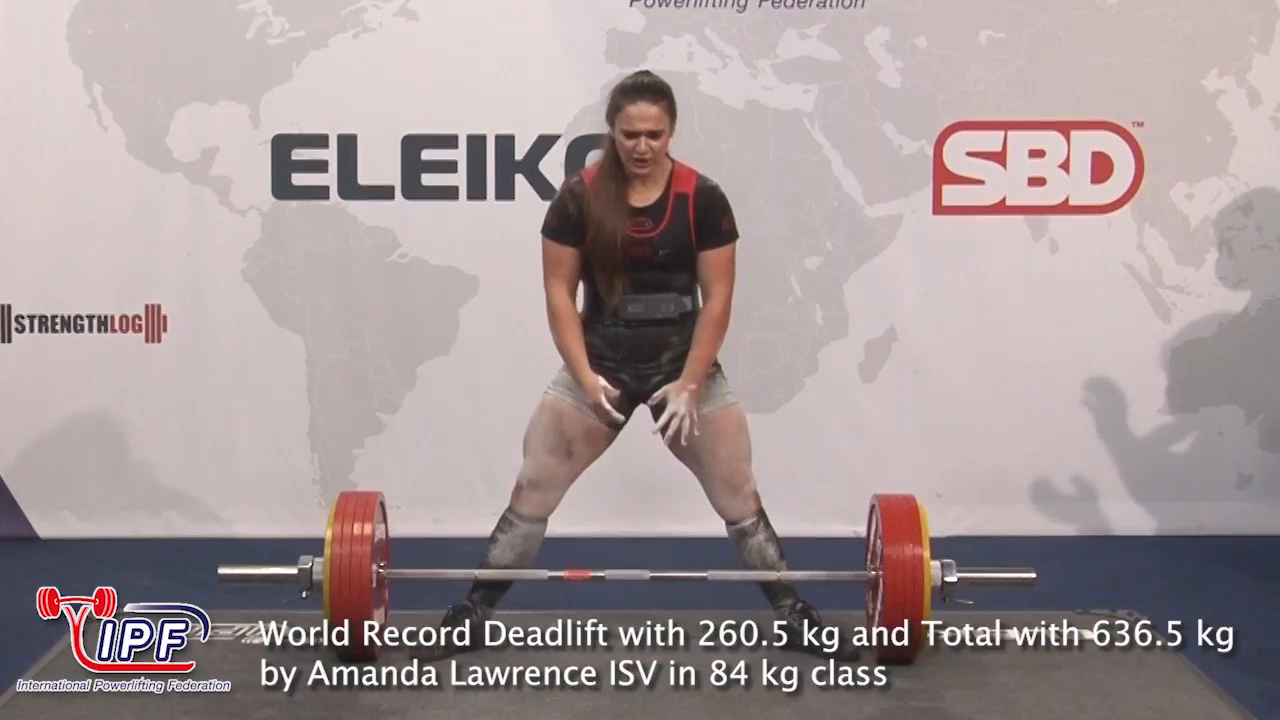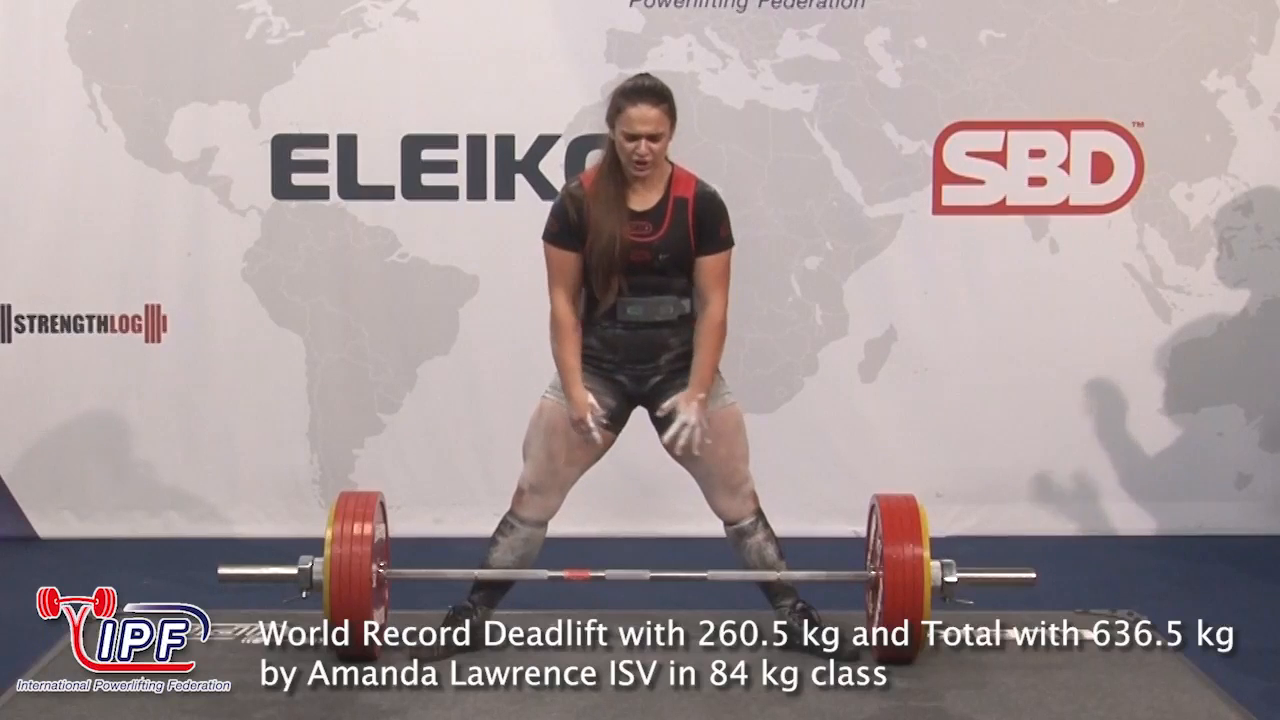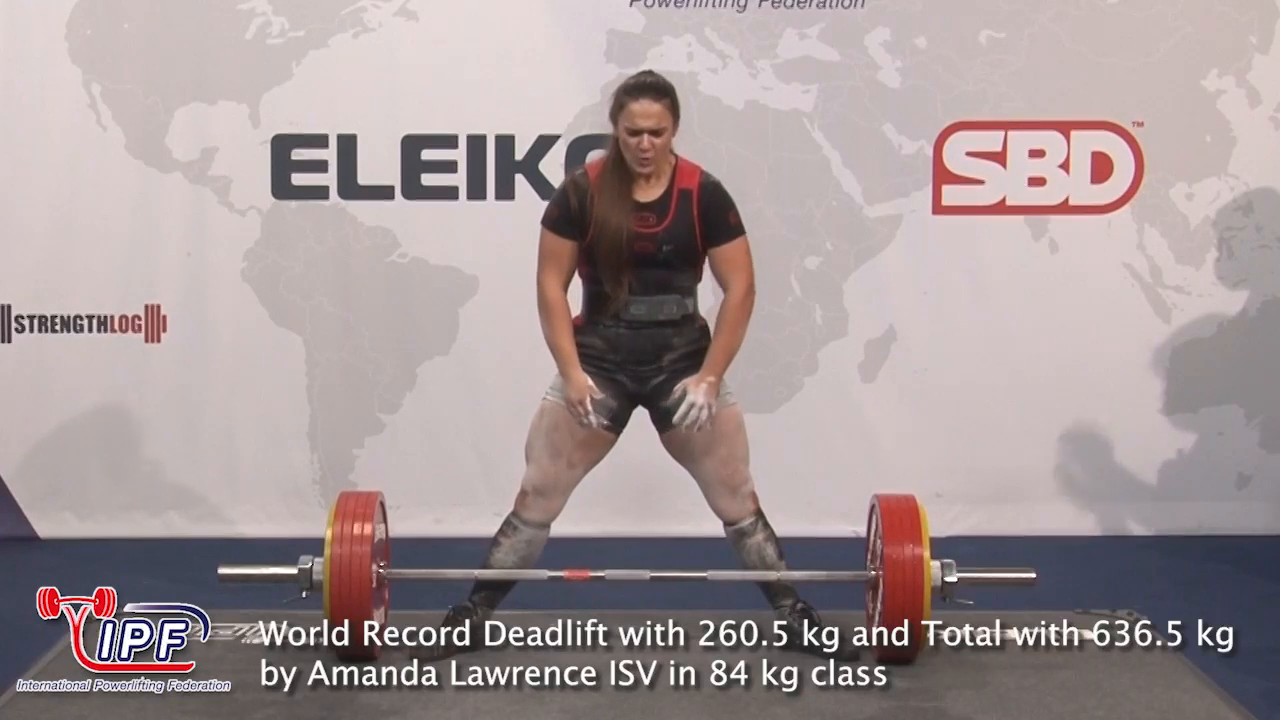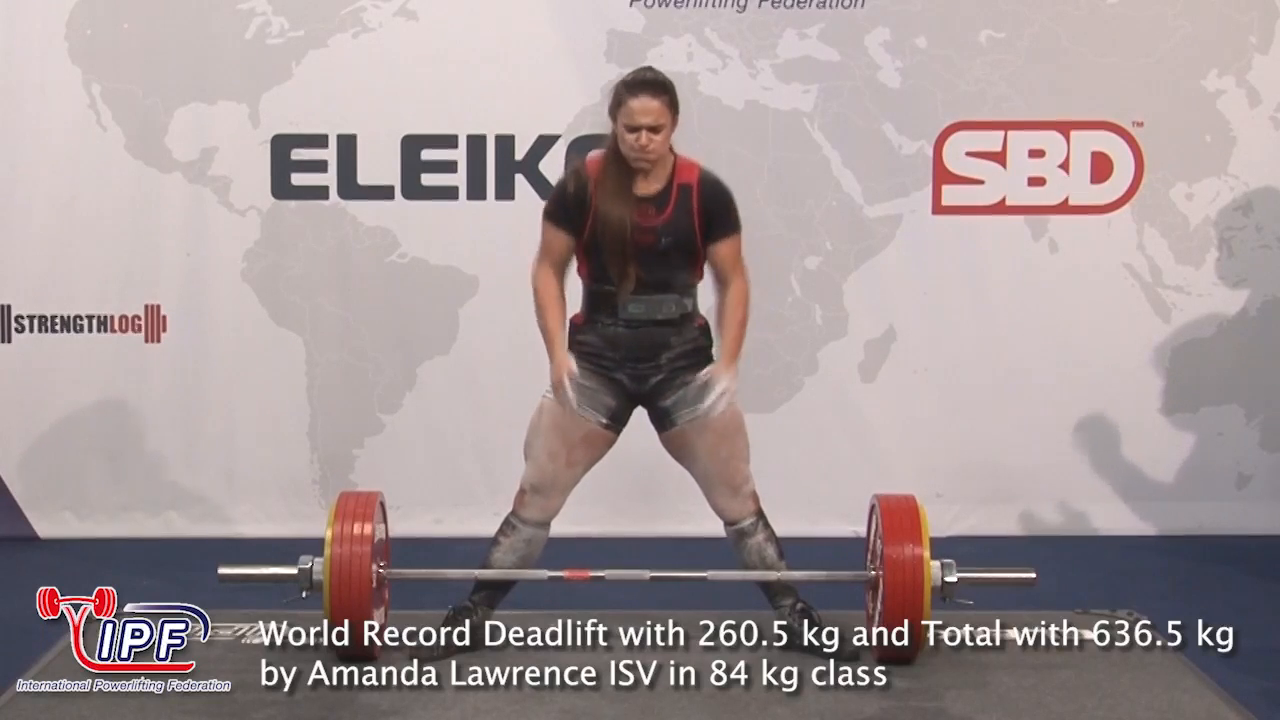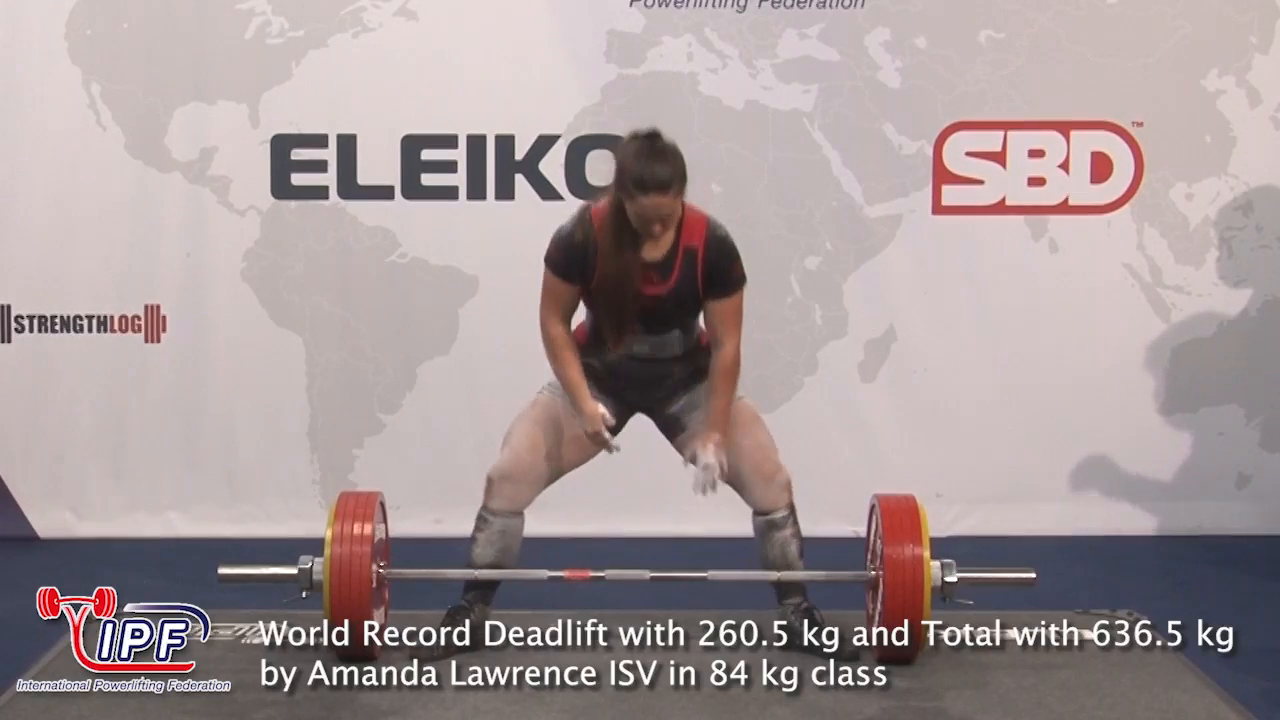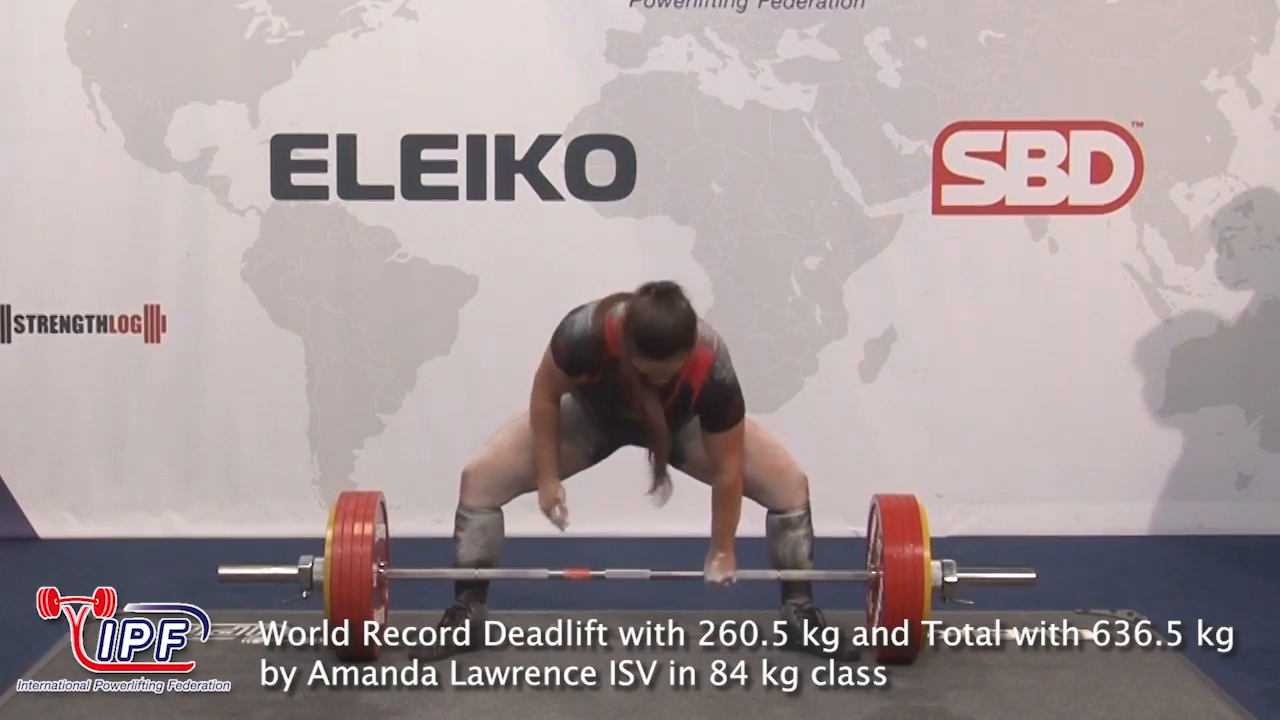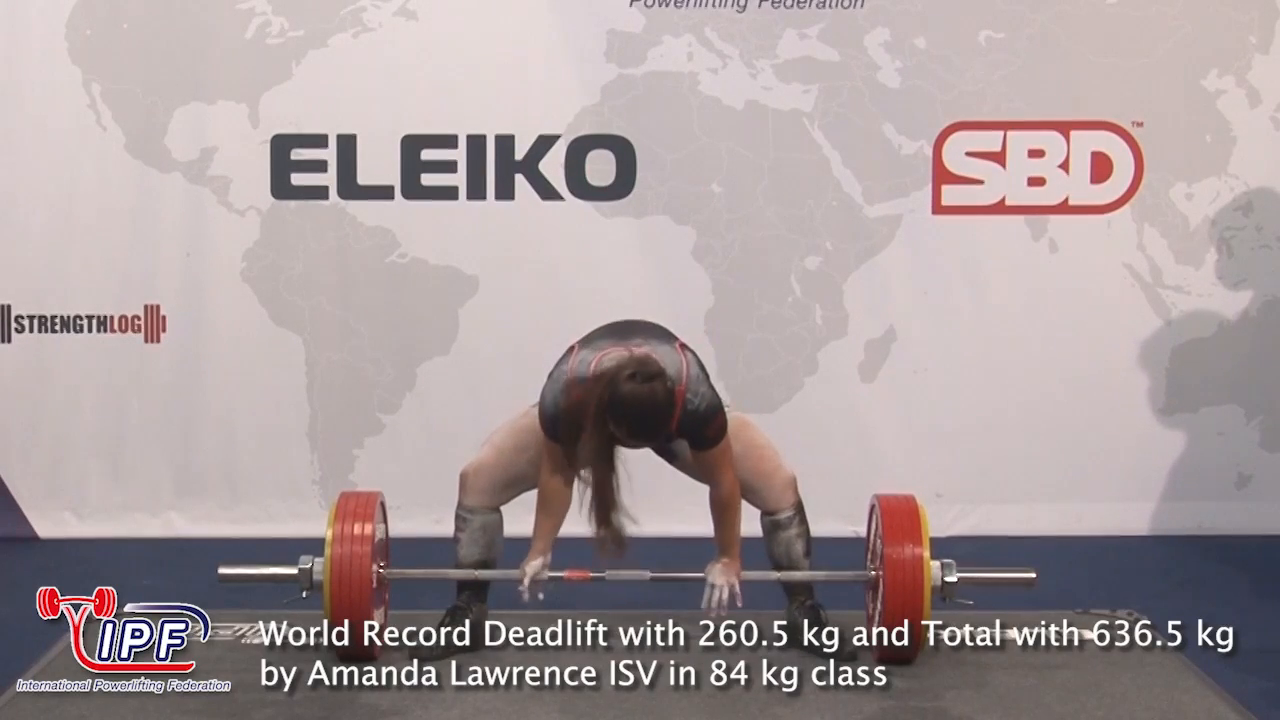
dt=0.4s
person 1, frame 1
left shoulder: (703, 198)
right shoulder: (579, 197)
left elbow: (718, 298)
right elbow: (558, 292)
left wrist: (689, 385)
right wrist: (584, 376)
left hip: (682, 361)
right hip: (600, 360)
left knee: (738, 495)
right knee: (533, 489)
left ankle: (794, 616)
right ankle: (472, 613)
person 1, frame 2
left shoulder: (701, 203)
right shoulder: (578, 201)
left elbow: (712, 305)
right elbow: (563, 301)
left wrist: (697, 394)
right wrist: (574, 390)
left hip: (680, 362)
right hip: (598, 363)
left knee: (737, 496)
right knee: (533, 492)
left ankle: (794, 616)
right ankle: (471, 614)
person 1, frame 3
left shoulder: (704, 194)
right shoulder: (582, 192)
left elbow: (740, 290)
right elbow: (550, 285)
left wrist: (712, 375)
right wrist: (570, 371)
left hip: (682, 361)
right hip: (598, 361)
left knee: (736, 496)
right knee: (537, 494)
left ankle: (794, 616)
right ankle: (473, 614)
person 1, frame 4
left shoulder: (705, 191)
right shoulder: (580, 186)
left elbow: (733, 283)
right elbow: (548, 274)
left wrist: (727, 362)
right wrist: (556, 352)
left hip: (684, 362)
right hip: (596, 361)
left knee: (736, 497)
right knee: (537, 493)
left ankle: (794, 616)
right ankle: (472, 615)
person 1, frame 5
left shoulder: (712, 245)
right shoulder: (582, 235)
left elbow: (726, 345)
right elbow: (554, 322)
left wrist: (716, 436)
right wrist: (584, 404)
left hip: (686, 380)
right hip: (599, 376)
left knee: (769, 484)
right knee: (508, 481)
left ankle: (798, 618)
right ankle: (469, 615)
person 1, frame 6
left shoulder: (713, 372)
right shoulder: (585, 332)
left elbow: (729, 469)
right elbow: (545, 395)
left wrist: (723, 552)
right wrist: (547, 481)
left hip: (683, 423)
right hip: (591, 414)
left knee: (789, 485)
right knee: (480, 479)
left ankle: (799, 613)
right ankle: (468, 611)
person 1, frame 7
left shoulder: (695, 399)
right shoulder: (565, 395)
left elbow: (723, 481)
right elbow: (557, 474)
left wrist: (728, 558)
right wrist: (540, 551)
left hip: (672, 404)
right hip: (586, 409)
left knee: (779, 485)
right knee: (477, 480)
left ankle: (802, 611)
right ankle: (468, 612)
